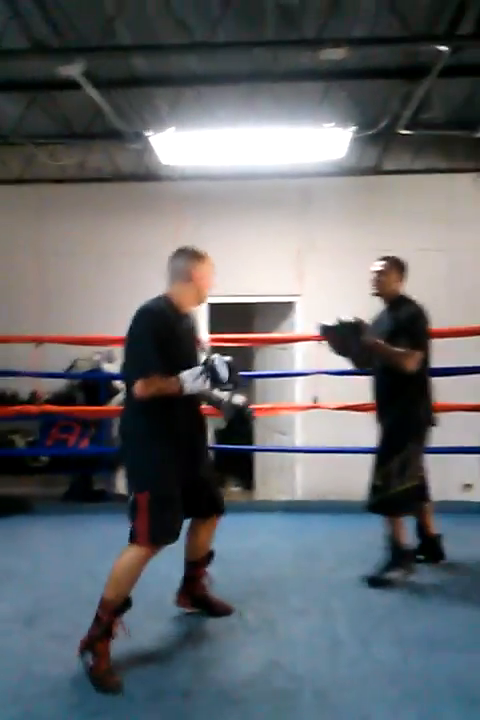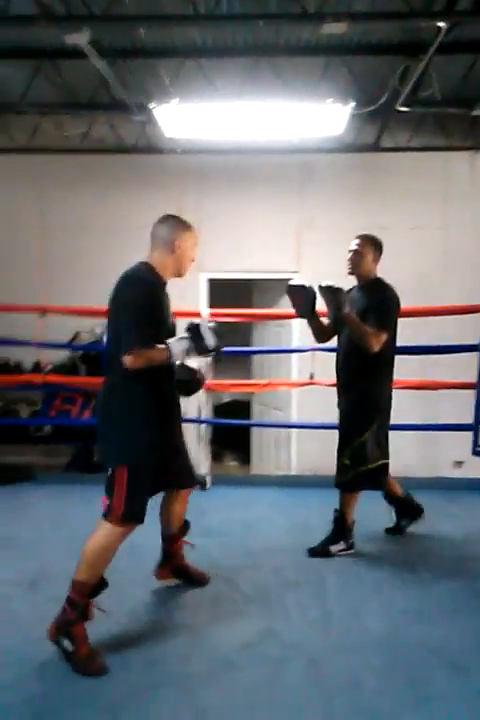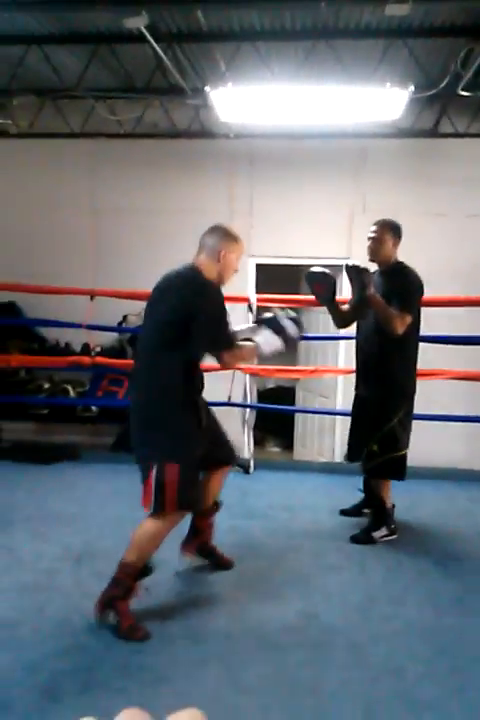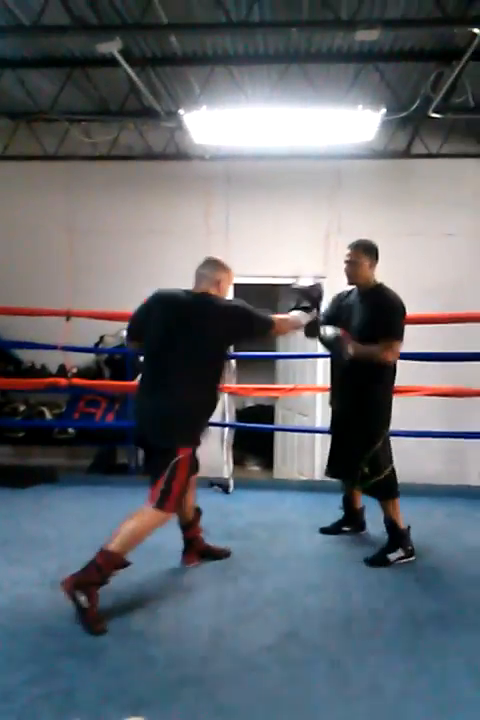
dt=0.4s
person 1, frame 1
left shoulder: (185, 320)
right shoulder: (153, 317)
right elbow: (143, 387)
right wrist: (197, 380)
left hip: (184, 438)
right hip: (151, 443)
left knee: (207, 511)
right knee: (148, 539)
left ankle: (192, 591)
right ankle: (96, 640)
person 1, frame 2
left shoulder: (152, 284)
right shoulder: (138, 284)
right elbow: (131, 356)
left wrist: (181, 351)
right wrist: (184, 346)
left hip: (157, 413)
right hip: (131, 417)
left knee: (179, 483)
right knee: (121, 518)
left ankle: (172, 562)
right ankle: (68, 623)
person 1, frame 3
left shoulder: (178, 283)
right shoulder: (199, 290)
right elbow: (225, 354)
left wrist: (263, 330)
right wrist: (270, 339)
left hip: (180, 401)
right hip: (161, 410)
left knee: (218, 463)
right knee: (166, 508)
left ankle: (198, 541)
right ankle: (114, 597)
person 1, frame 4
left shoulder: (162, 299)
right shoulder: (226, 312)
left elbow: (134, 340)
right elbow: (276, 326)
right wrist: (303, 313)
left hip: (149, 410)
right hip: (180, 420)
left knee: (184, 479)
right knee: (163, 505)
left ankle: (194, 546)
right ankle: (87, 581)
person 2, frame 1
left shoulder: (410, 314)
right shoulder: (384, 317)
left elbow: (409, 362)
right elbow: (372, 363)
left wrist: (372, 343)
left hip: (409, 413)
right hip: (393, 413)
left knee: (388, 481)
right knee: (411, 478)
left ankle: (399, 556)
right ankle: (431, 543)
person 2, frame 2
left shoulder: (384, 296)
right shoulder: (349, 295)
left elbow: (373, 343)
right elbow: (324, 336)
left wrist: (344, 312)
right wrist: (309, 312)
left hip: (370, 393)
right hip: (350, 390)
left knee: (353, 459)
right knee: (365, 457)
left ankle: (342, 534)
right ankle: (406, 505)
person 2, frame 3
left shoulder: (407, 280)
right shoulder: (370, 279)
left elbow: (397, 326)
right elbow: (344, 321)
left wrist: (368, 294)
right wrist: (329, 298)
left hip: (394, 380)
right hip: (368, 376)
left knee: (384, 445)
right knee: (365, 442)
left ankle: (384, 520)
right ankle: (372, 499)
person 2, frame 4
left shoulder: (389, 303)
right shoulder: (346, 299)
left elbow: (389, 354)
right elbow: (313, 331)
left wrist: (351, 348)
left hip: (372, 400)
right hip: (345, 396)
left knee: (374, 464)
right knee: (347, 458)
left ankle: (401, 540)
right ankle: (353, 516)
